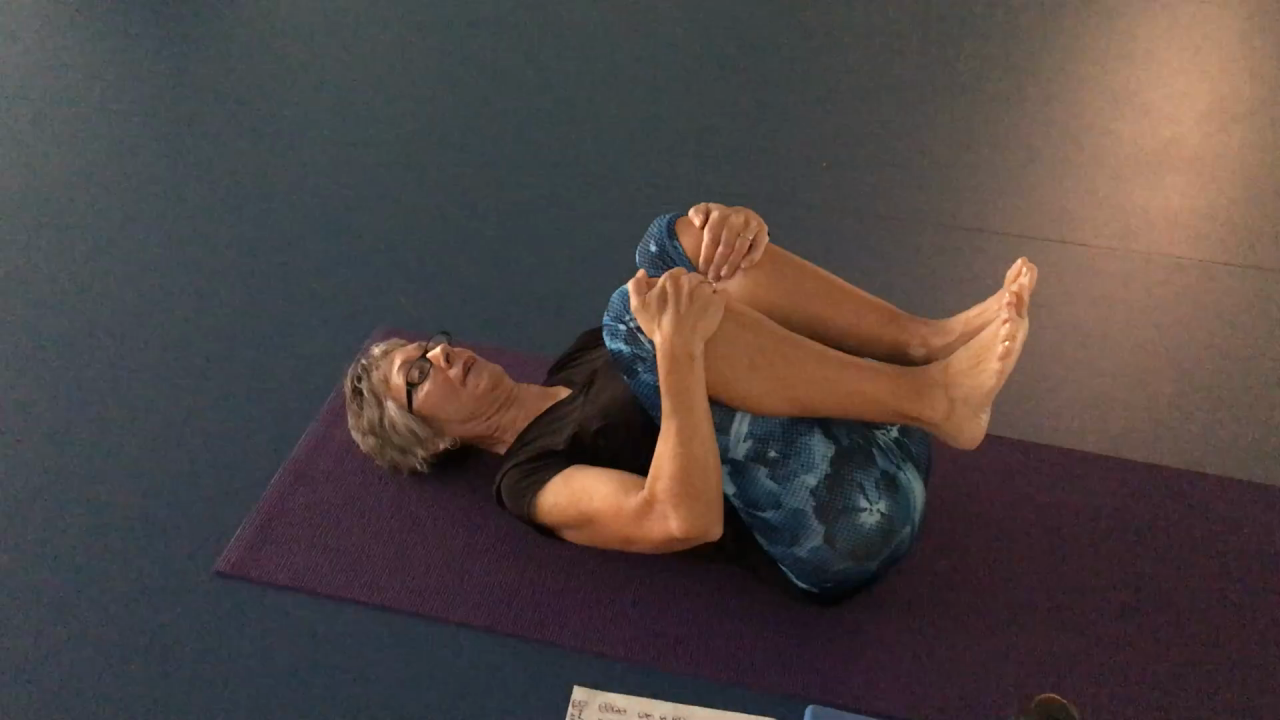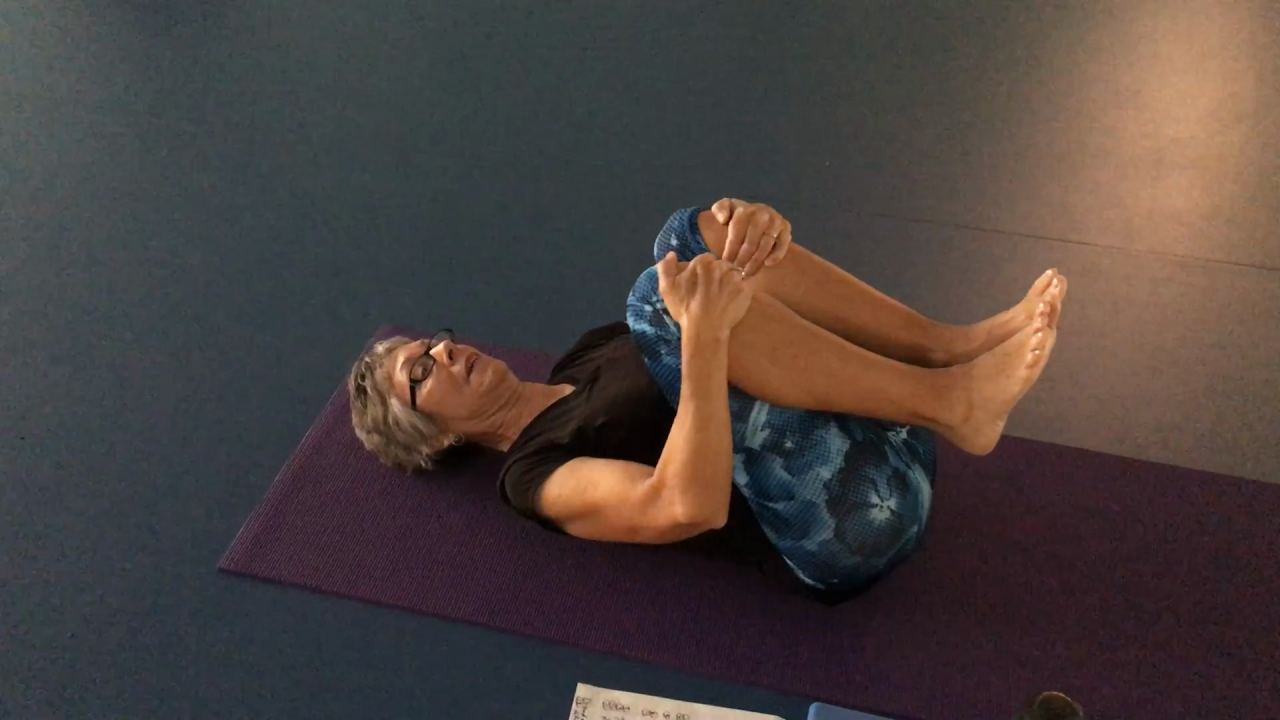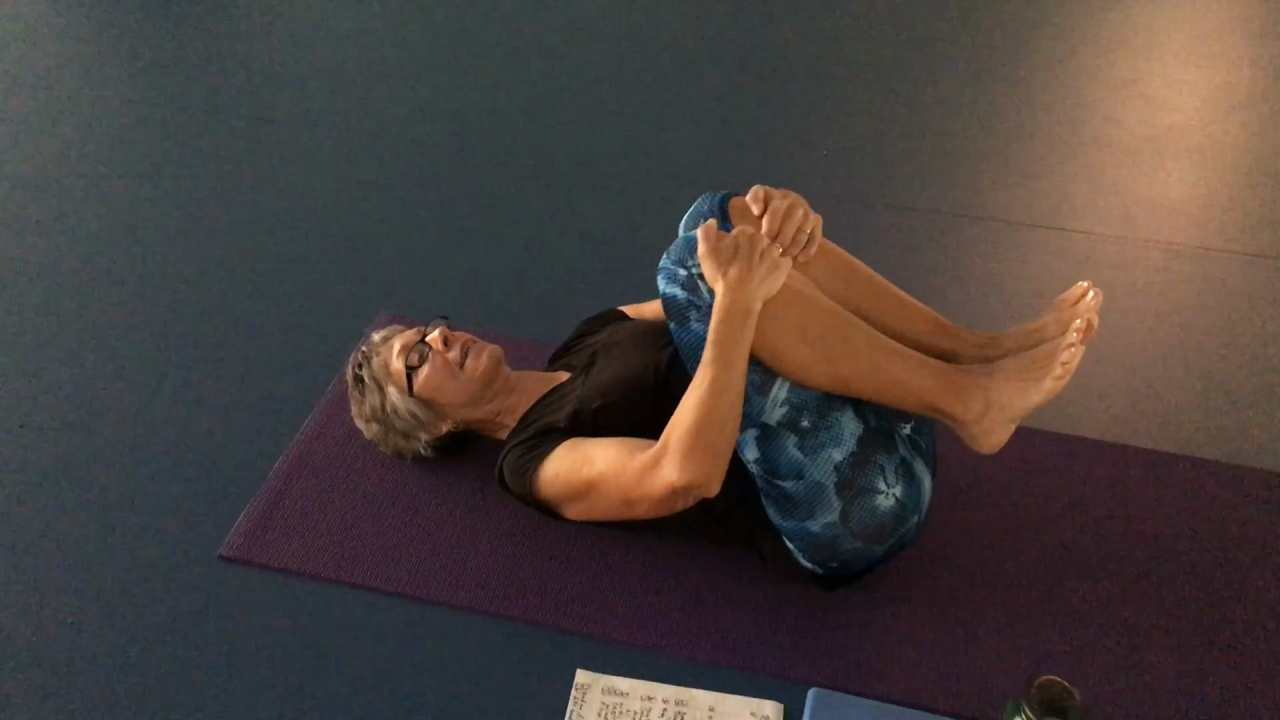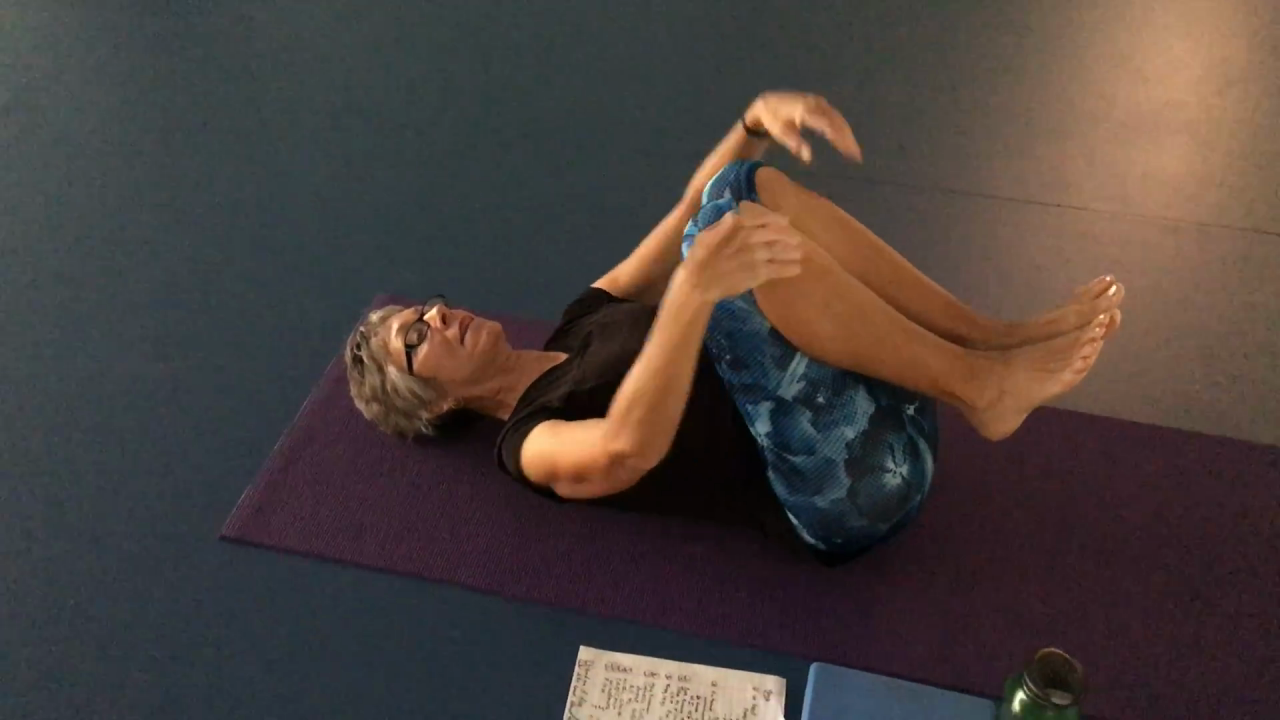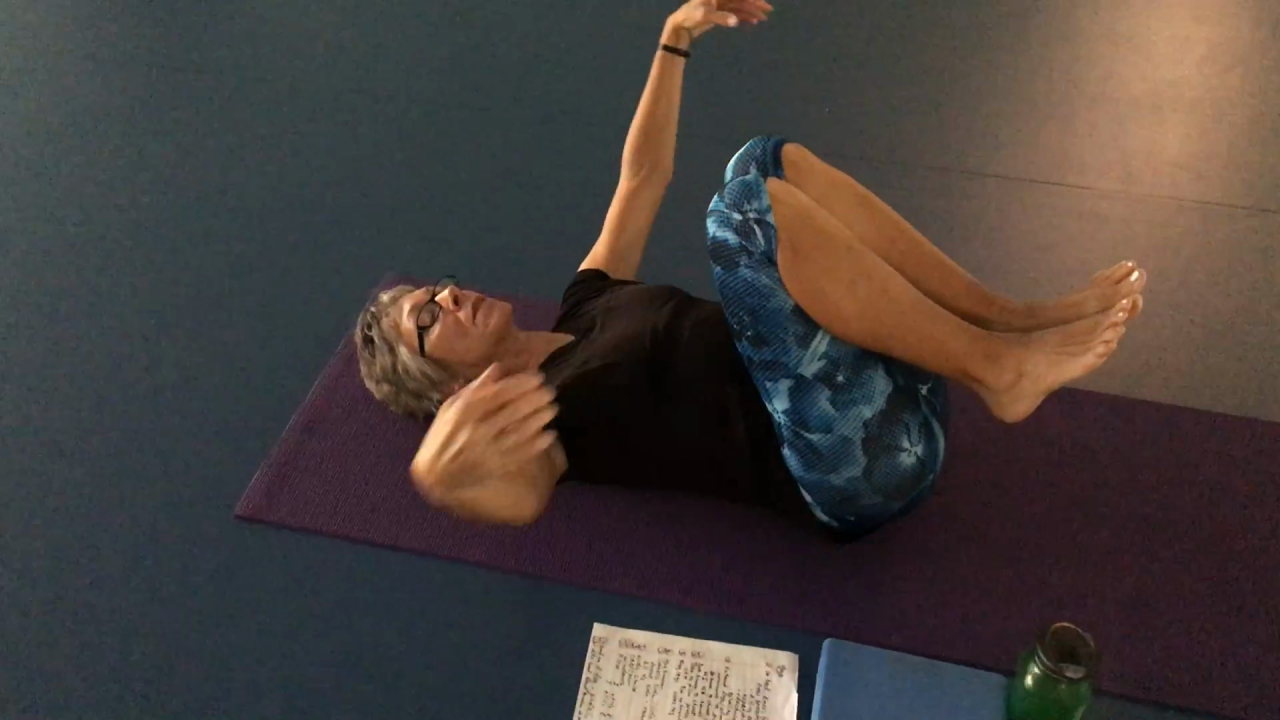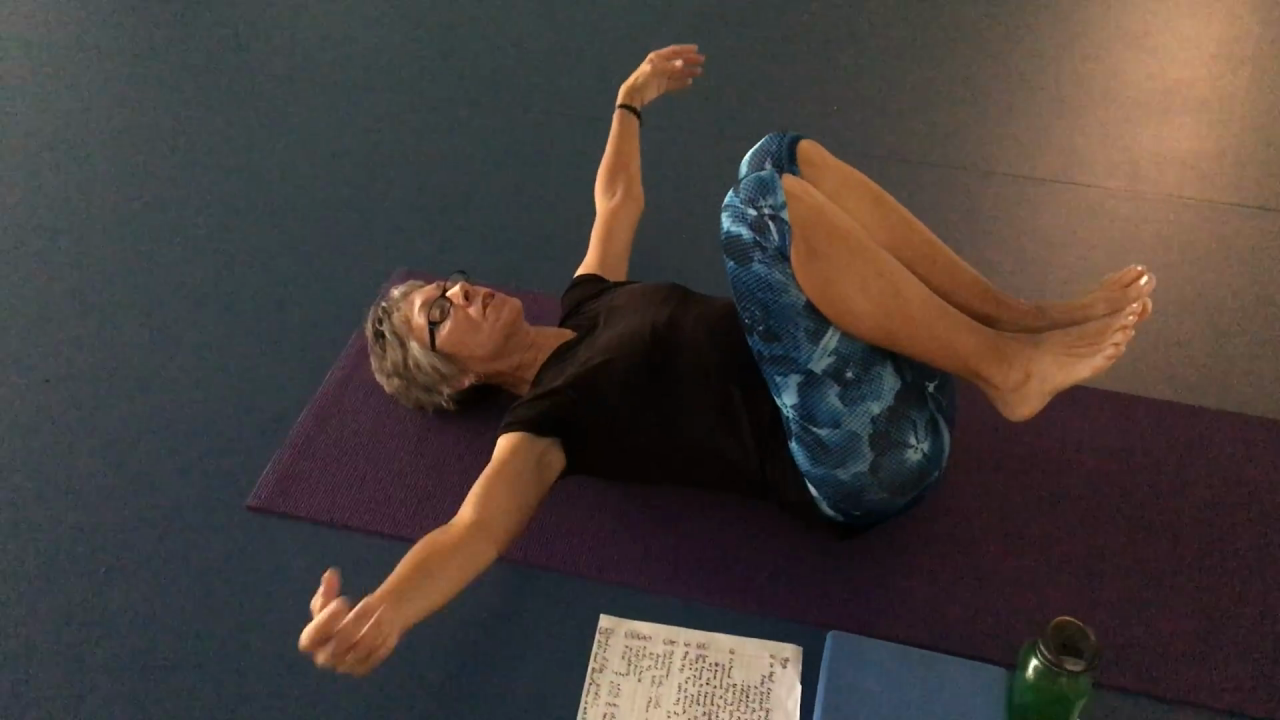
dt=0.5s
person 1, frame 1
left shoulder: (590, 356)
right shoulder: (532, 481)
left elbow: (746, 316)
right elbow: (689, 521)
left wrist: (737, 228)
right wrist: (676, 347)
left hip: (872, 443)
right hip: (847, 523)
left knee: (684, 241)
right knee: (639, 325)
left ankle: (927, 343)
right ankle: (936, 397)
person 1, frame 2
left shoulder: (593, 350)
right shoulder: (537, 478)
left elbow: (744, 324)
right elbow: (691, 509)
left wrist: (752, 226)
right wrist: (703, 333)
left hip: (881, 446)
right hip: (848, 527)
left knee: (698, 237)
right knee: (663, 302)
left ankle: (948, 349)
right ankle: (953, 403)
person 1, frame 3
left shoulder: (591, 336)
right shoulder: (537, 463)
left elbow: (747, 285)
right elbow: (686, 477)
left wrist: (780, 214)
right wrist: (735, 300)
left hip: (881, 437)
right hip: (848, 511)
left knee: (722, 221)
right knee: (699, 266)
left ankle: (973, 352)
right ankle: (969, 399)
person 1, frame 4
left shoulder: (585, 324)
right shoulder: (532, 444)
left elbow: (693, 210)
right elbow: (631, 452)
left wrist: (757, 120)
right wrist: (691, 300)
left hip: (880, 425)
right hip: (847, 490)
left knee: (741, 195)
right knee: (726, 241)
left ankle: (992, 338)
right ankle: (981, 390)
person 1, frame 5
left shoulder: (586, 305)
right shoulder: (536, 414)
left elbow: (644, 174)
right elbow: (512, 498)
right wrist: (448, 466)
left hip: (893, 401)
right hip: (859, 467)
left knee: (768, 166)
right knee: (751, 211)
left ankle: (1012, 320)
right ankle: (997, 369)
person 1, frame 6
left shoulder: (587, 302)
right shoulder: (542, 423)
left elbow: (618, 198)
right elbow: (473, 530)
left wrist: (633, 97)
right wrist: (372, 617)
left hip: (898, 405)
right hip: (857, 464)
left knee: (784, 158)
right knee: (764, 206)
left ankle: (1017, 325)
right ankle: (1006, 369)
